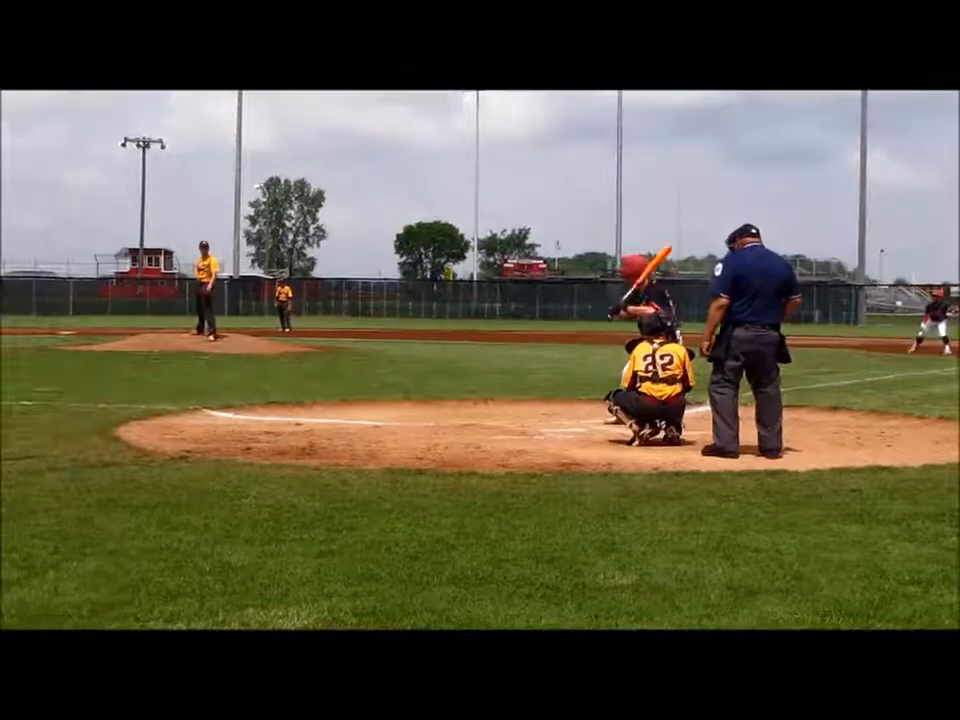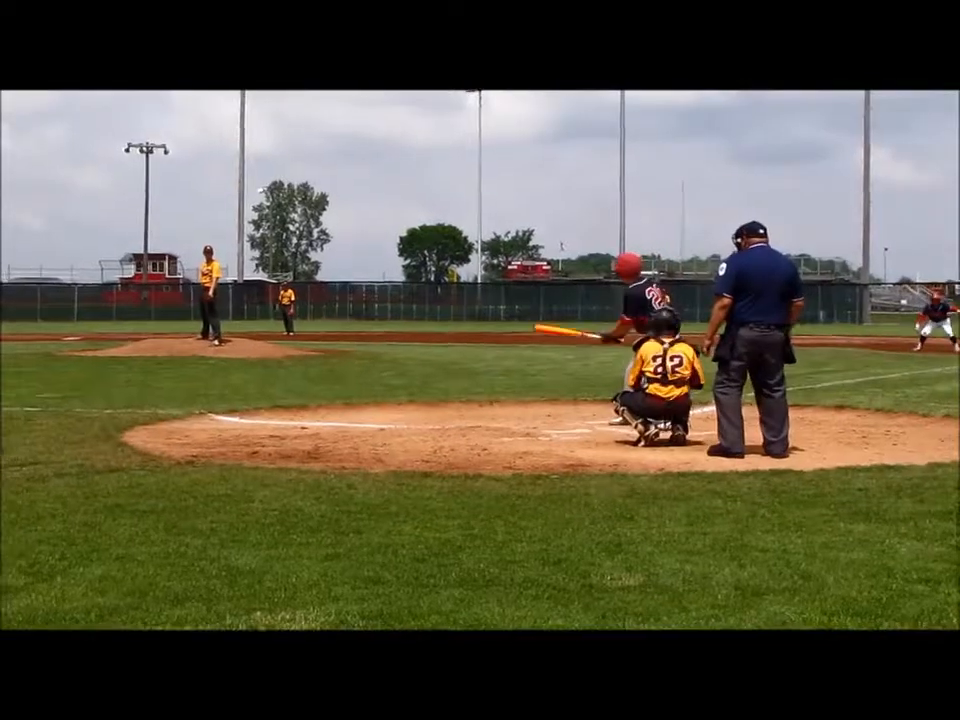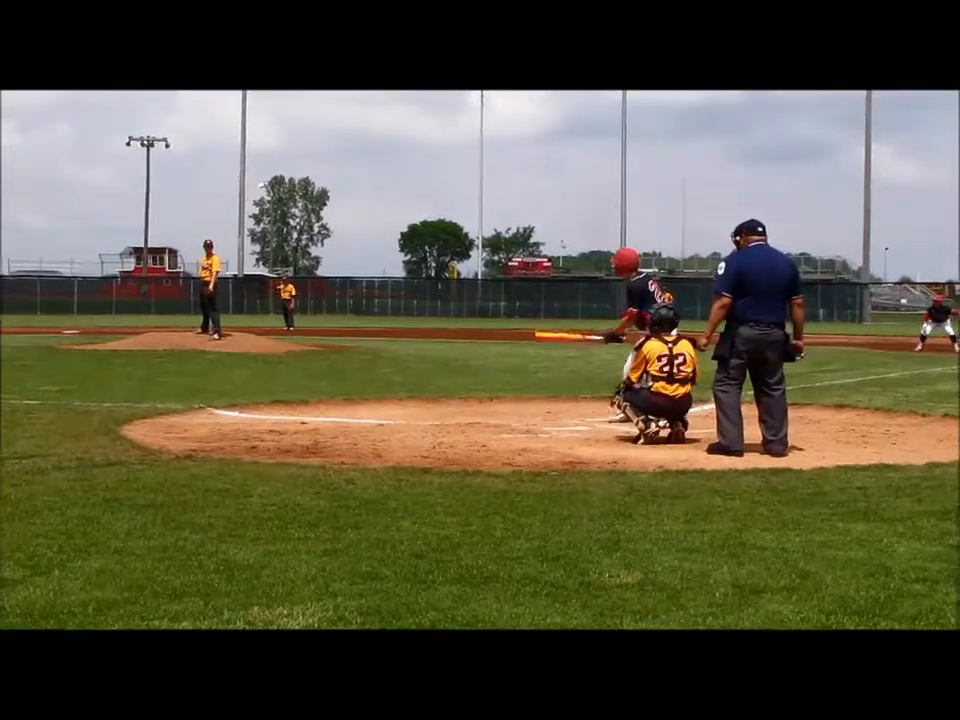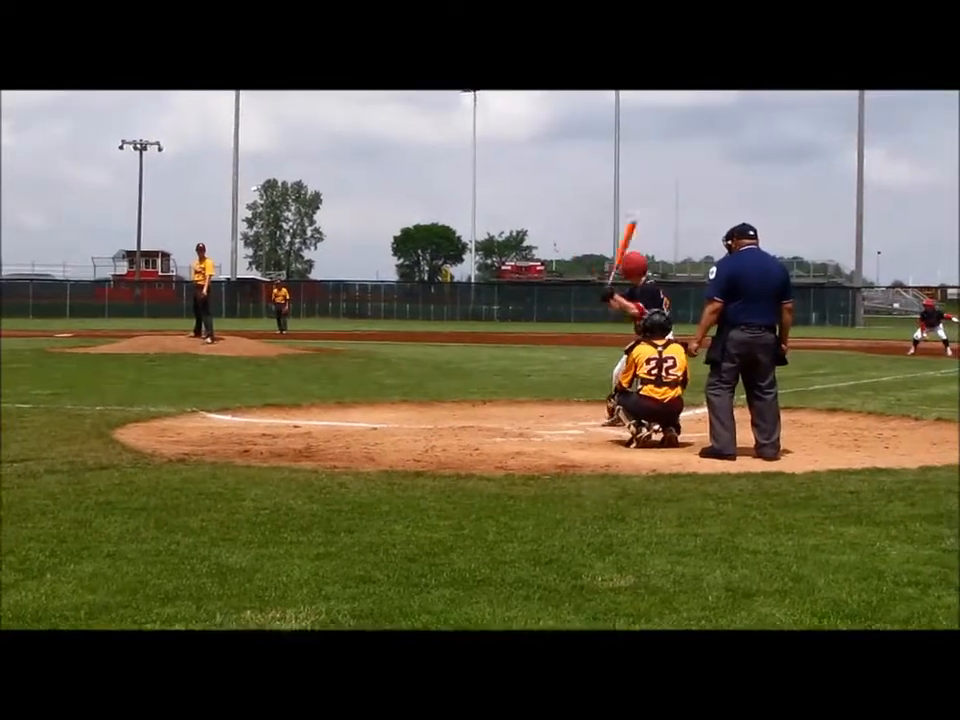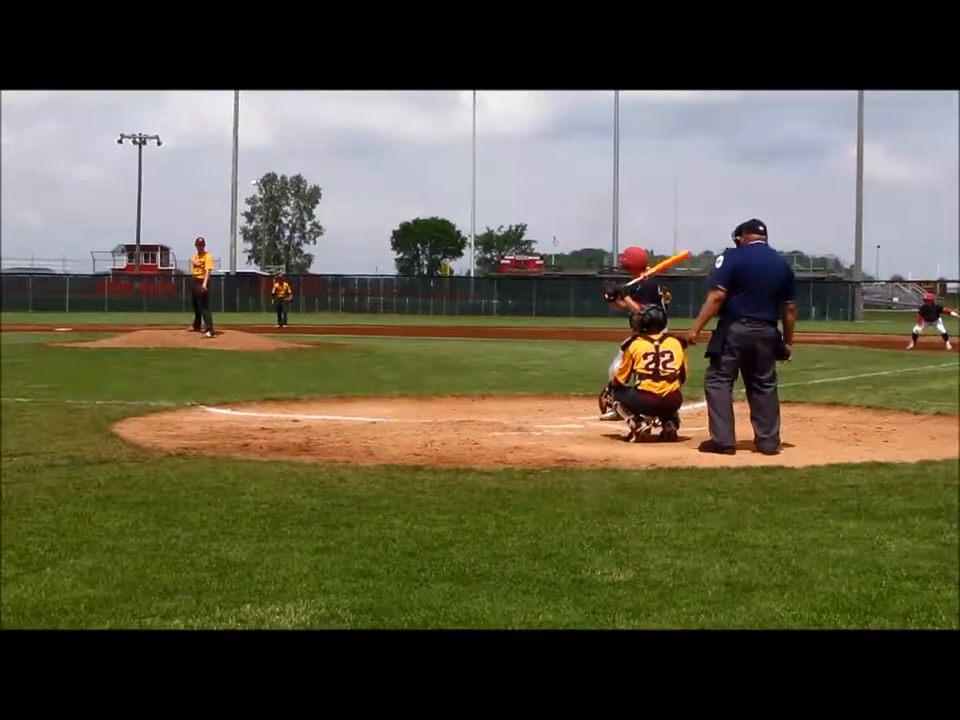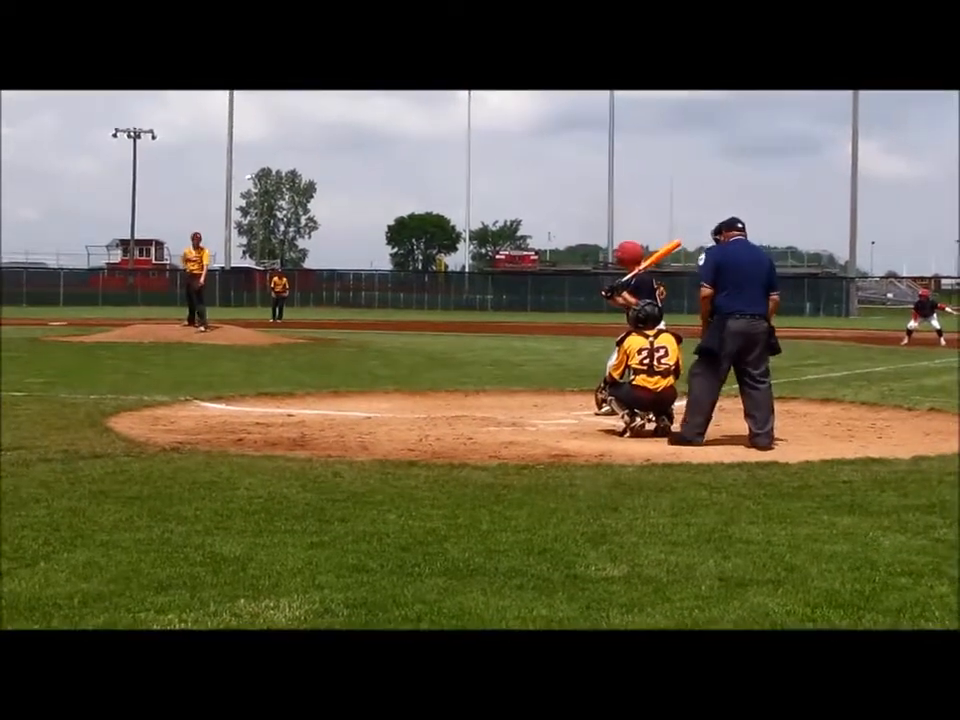
dt=0.5s
person 1, frame 1
left shoulder: (731, 261)
right shoulder: (782, 263)
left elbow: (721, 302)
right elbow: (794, 300)
left wrist: (707, 336)
left hip: (737, 335)
right hip: (769, 336)
left knee: (723, 387)
right knee: (769, 390)
left ankle: (726, 444)
right ankle: (771, 445)
person 1, frame 2
left shoulder: (736, 261)
right shoulder: (787, 264)
left elbow: (723, 303)
right elbow: (797, 304)
left wrist: (709, 336)
right wrist: (784, 332)
left hip: (741, 335)
right hip: (774, 336)
left knee: (727, 387)
right knee: (774, 390)
left ankle: (731, 445)
right ankle: (777, 445)
person 1, frame 3
left shoulder: (735, 260)
right shoulder: (786, 263)
left elbow: (723, 302)
right elbow: (797, 303)
left wrist: (706, 334)
right wrist: (798, 337)
left hip: (741, 334)
right hip: (774, 335)
left knee: (727, 385)
right knee: (773, 389)
left ankle: (730, 443)
right ankle: (777, 443)
person 1, frame 4
left shoulder: (727, 264)
right shoulder: (778, 267)
left elbow: (714, 307)
right elbow: (787, 308)
left wrist: (697, 339)
right wrist: (783, 341)
left hip: (733, 337)
right hip: (766, 338)
left knee: (719, 388)
right knee: (765, 392)
left ankle: (723, 446)
right ankle: (769, 447)
person 1, frame 5
left shoulder: (732, 256)
right shoulder: (782, 264)
left elbow: (717, 296)
right elbow: (789, 308)
left wrist: (696, 327)
right wrist: (788, 341)
left hip: (735, 330)
right hip: (766, 333)
left knee: (718, 382)
right knee: (765, 386)
left ankle: (723, 439)
right ankle: (768, 440)
person 1, frame 6
left shoulder: (715, 253)
right shoulder: (764, 257)
left elbow: (706, 293)
right elbow: (774, 298)
left wrist: (705, 324)
left hip: (726, 325)
right hip: (758, 326)
left knee: (705, 378)
right knee: (758, 382)
left ankle: (691, 433)
right ankle: (762, 436)
